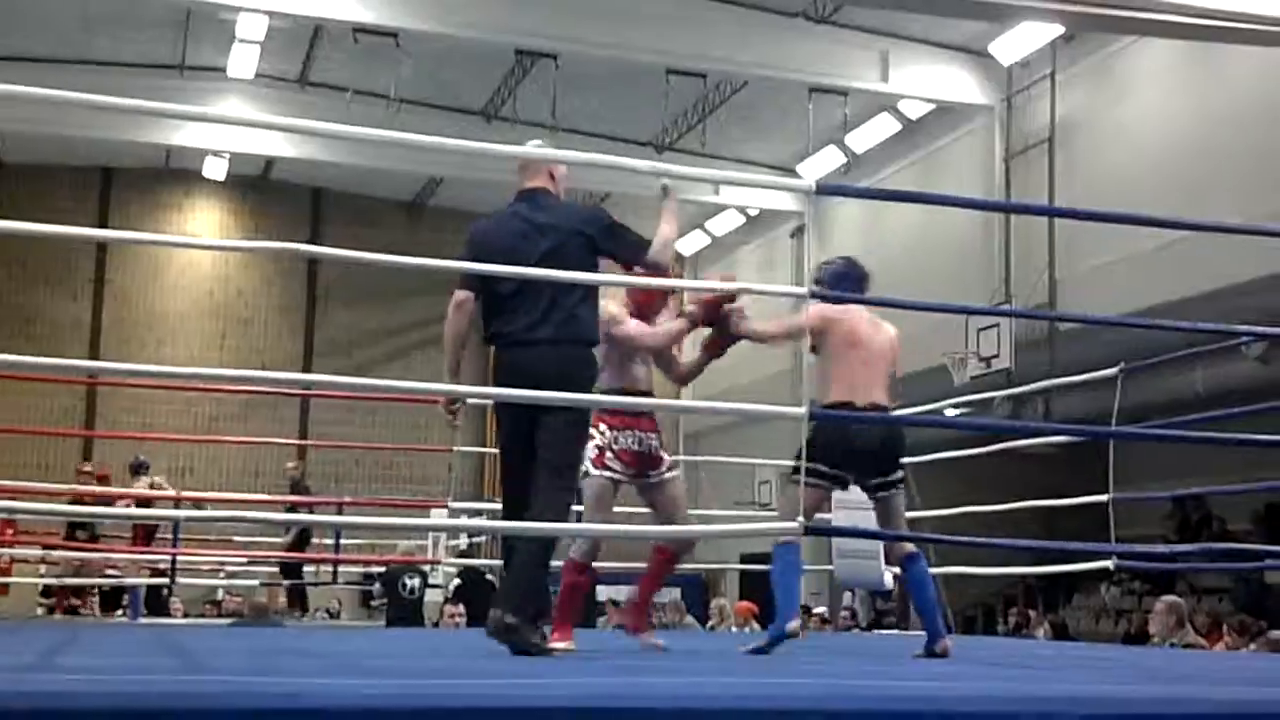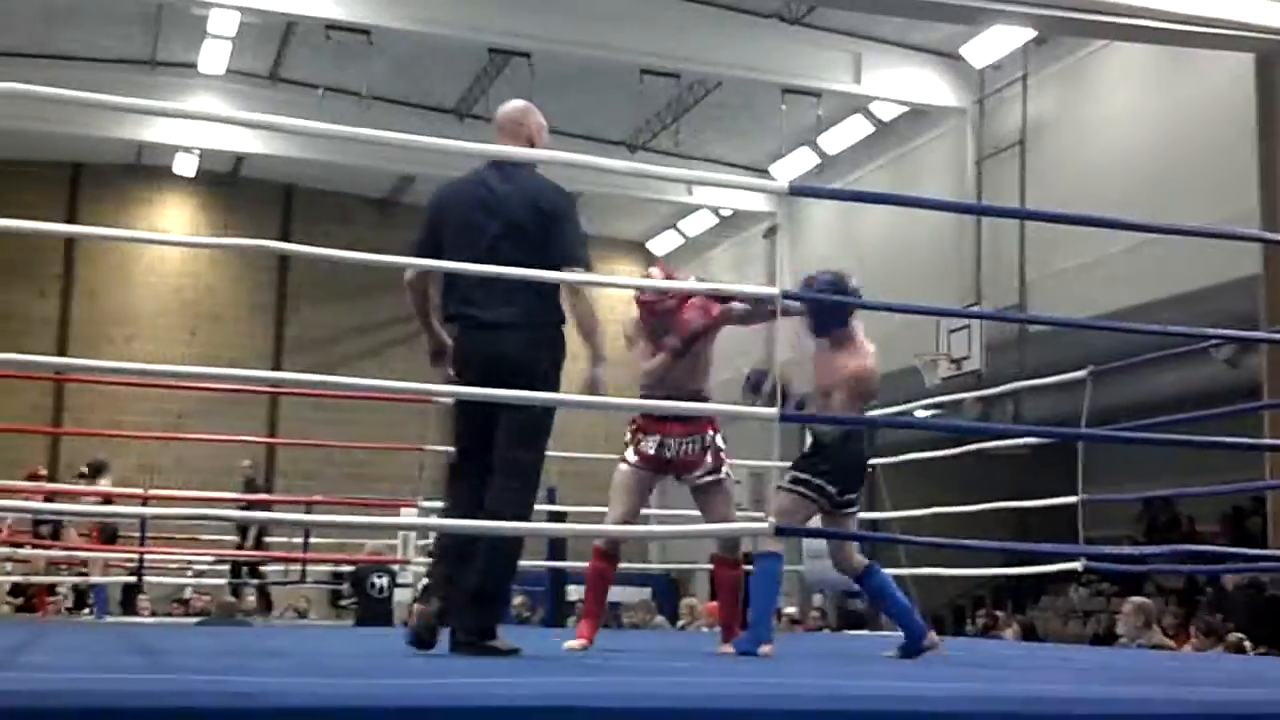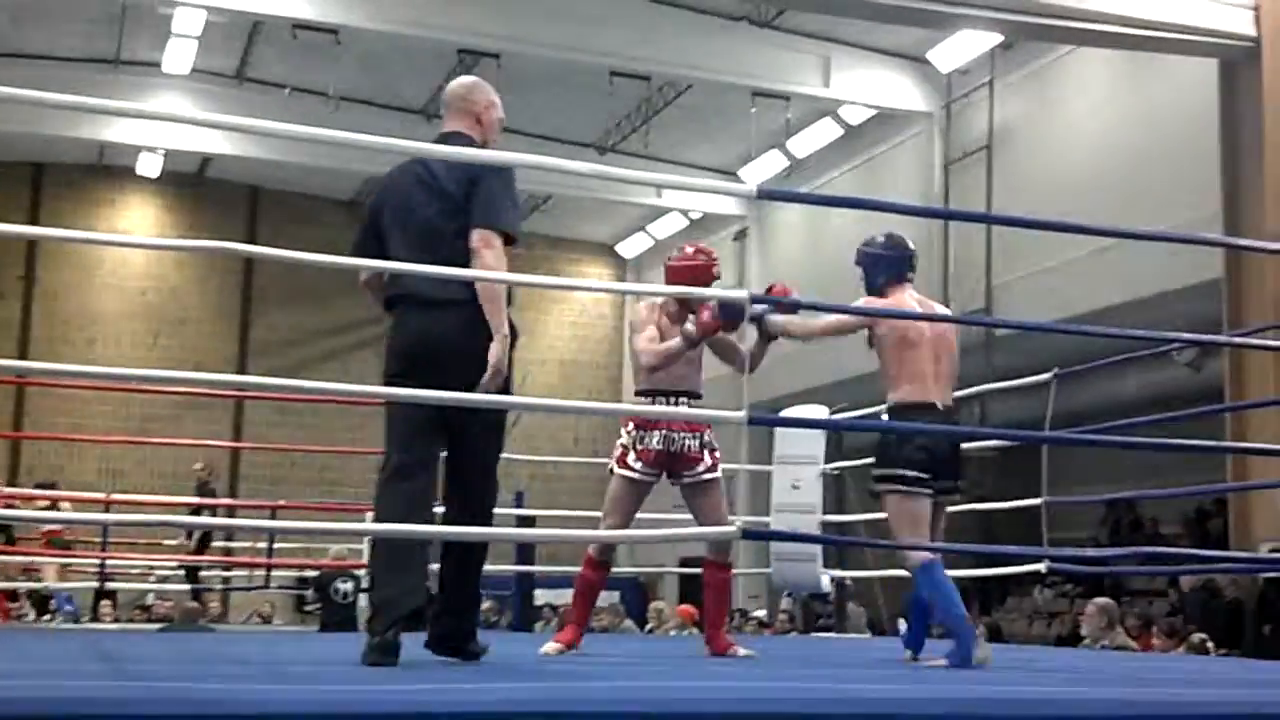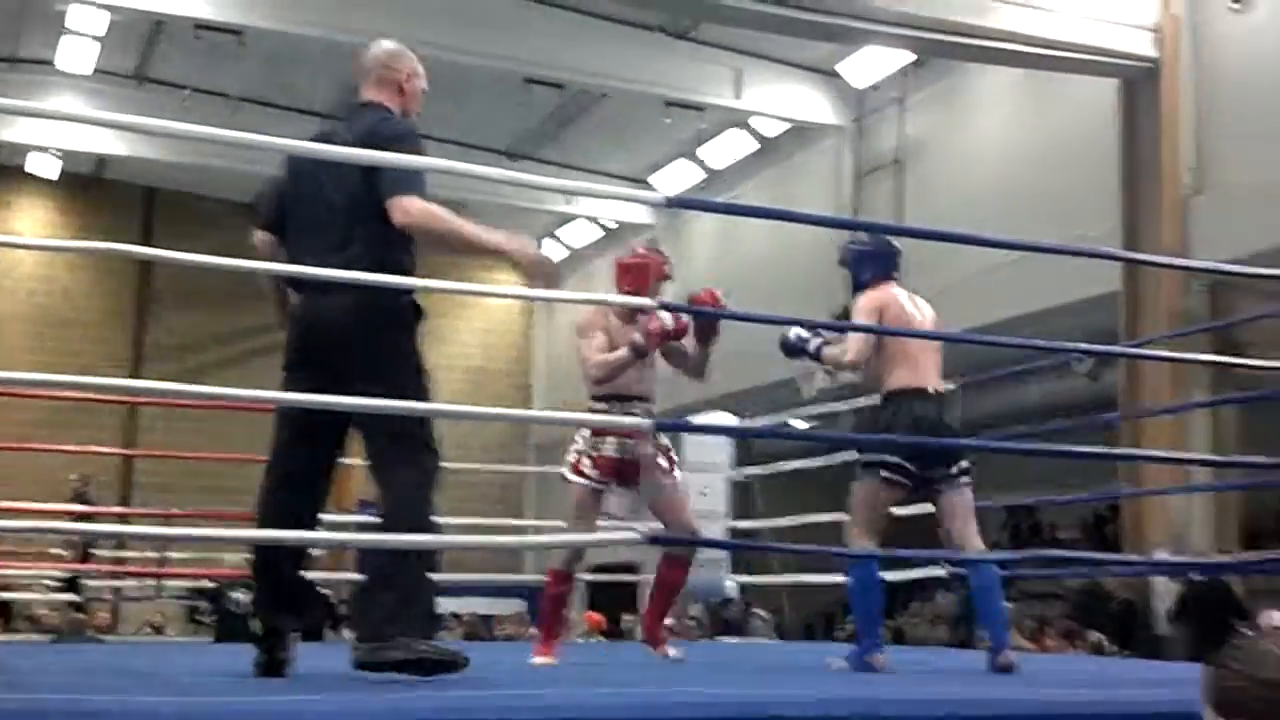
dt=0.4s
person 1, frame 1
left shoulder: (487, 231)
right shoulder: (587, 220)
left elbow: (462, 303)
right elbow: (655, 259)
left wrist: (452, 378)
right wrist: (670, 214)
left hip: (513, 367)
right hip: (569, 363)
left knee: (519, 489)
right knee: (556, 485)
left ankle: (522, 607)
right ankle: (515, 608)
person 1, frame 2
left shoulder: (450, 196)
right shoulder: (551, 198)
left elbow: (417, 277)
right elbow: (574, 284)
left wrist: (434, 334)
right wrist: (598, 359)
left hip: (474, 347)
right hip: (532, 347)
left knee: (466, 475)
right knee: (512, 483)
left ankle: (439, 596)
right ankle: (474, 626)
person 1, frame 3
left shoulder: (395, 181)
right shoulder: (488, 168)
left elbow: (369, 274)
right elbow: (485, 248)
right wrist: (500, 333)
left hip: (411, 334)
right hip: (468, 332)
left knee: (404, 473)
right knee: (472, 482)
left ankle: (388, 620)
right ankle: (453, 627)
person 1, frame 4
left shoulder: (309, 149)
right shoulder: (394, 135)
left elbow: (264, 241)
right elbow: (407, 212)
right wrist: (501, 244)
left hip: (312, 319)
right hip: (374, 313)
left knee: (293, 473)
right knee: (405, 466)
left ankle: (274, 636)
right ankle: (390, 628)
person 2, frame 1
left shoulder: (827, 314)
right shoulder: (887, 330)
left elbow: (765, 332)
left wrist: (734, 320)
left hip: (839, 429)
right hip: (883, 431)
left knee: (788, 526)
right knee: (899, 539)
left ankle: (786, 618)
right ankle: (937, 636)
person 2, frame 2
left shoulder: (858, 366)
right shoulder: (840, 325)
left elbow: (830, 429)
left wrist: (793, 403)
left hip: (839, 454)
right hip: (828, 451)
left knee: (772, 533)
right knee: (847, 557)
left ankle: (757, 637)
right ankle: (918, 633)
person 2, frame 3
left shoulder: (878, 308)
right shoulder: (943, 313)
left elbow: (807, 329)
left wrist: (760, 315)
left hip: (910, 430)
right hip: (945, 429)
left knee: (913, 550)
right knee: (926, 546)
left ankle: (967, 643)
right ankle: (915, 640)
person 2, frame 4
left shoulder: (870, 300)
right shoulder: (923, 308)
left elbow: (851, 359)
left wrist: (810, 344)
left hip: (903, 418)
right hip: (940, 420)
left knee: (860, 534)
right knee: (967, 541)
left ankle: (868, 649)
right ankle: (1001, 646)
person 3, frame 1
left shoulder: (650, 325)
right shoulder: (610, 313)
left elbow: (680, 376)
right elbow: (655, 341)
left wrist: (712, 349)
right wrist: (698, 314)
left hip: (647, 430)
right hip: (611, 430)
left knee: (682, 533)
right knee: (595, 534)
left ankle: (638, 613)
right ankle: (561, 626)
person 3, frame 2
left shoulder: (707, 310)
right shoulder: (636, 327)
left elbow: (769, 311)
right elbow: (648, 377)
right wrist: (679, 340)
left hip: (697, 433)
right hip: (649, 432)
left knee: (728, 535)
right knee: (614, 527)
left ankle: (731, 633)
right ankle: (588, 624)
person 3, frame 3
left shoulder: (703, 317)
right shoulder: (646, 313)
left elbow: (745, 365)
right elbow: (650, 361)
right wrist: (696, 332)
left hip: (693, 431)
right hip: (647, 429)
left knee: (721, 535)
right knee: (609, 534)
left ankle: (718, 637)
right ankle: (572, 629)
person 3, frame 4
left shoulder: (656, 320)
right shoulder: (595, 317)
left elbow: (696, 371)
right elbow: (596, 372)
left wrist: (704, 335)
right wrist: (643, 341)
left hip: (644, 438)
right hip: (601, 436)
left knee: (686, 534)
right knee: (576, 542)
left ankle: (654, 627)
right ankle: (547, 639)
